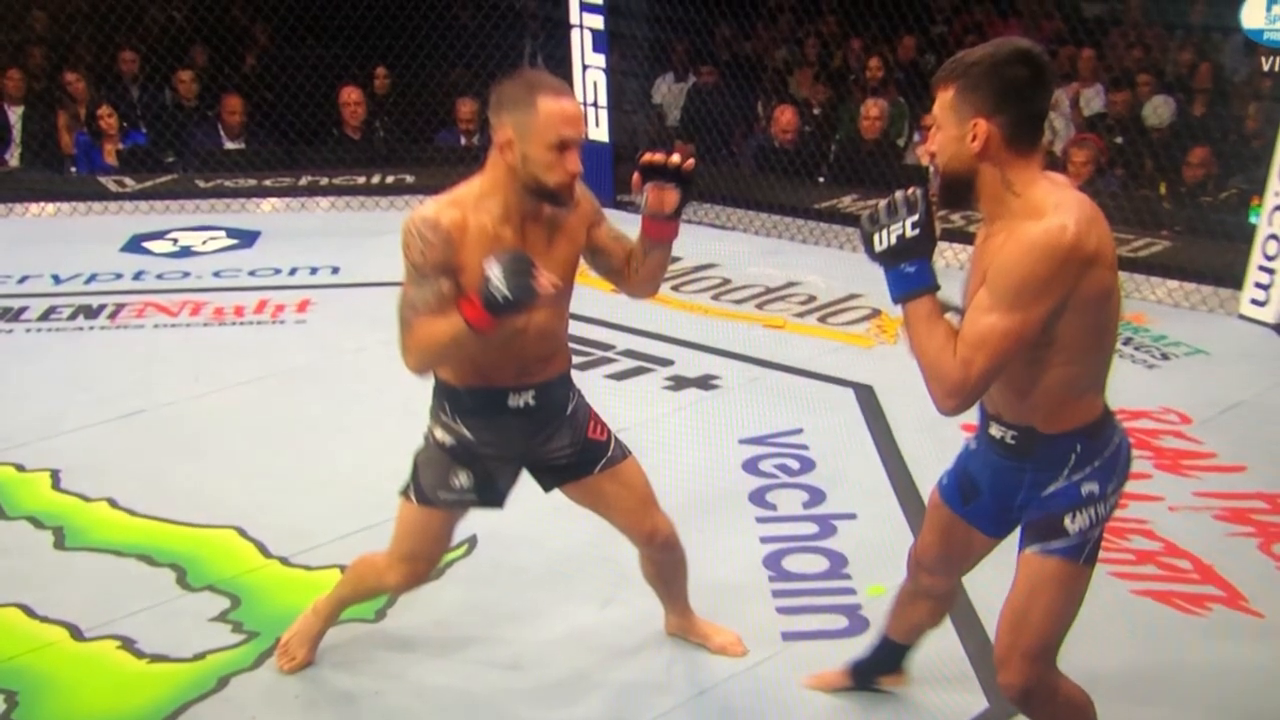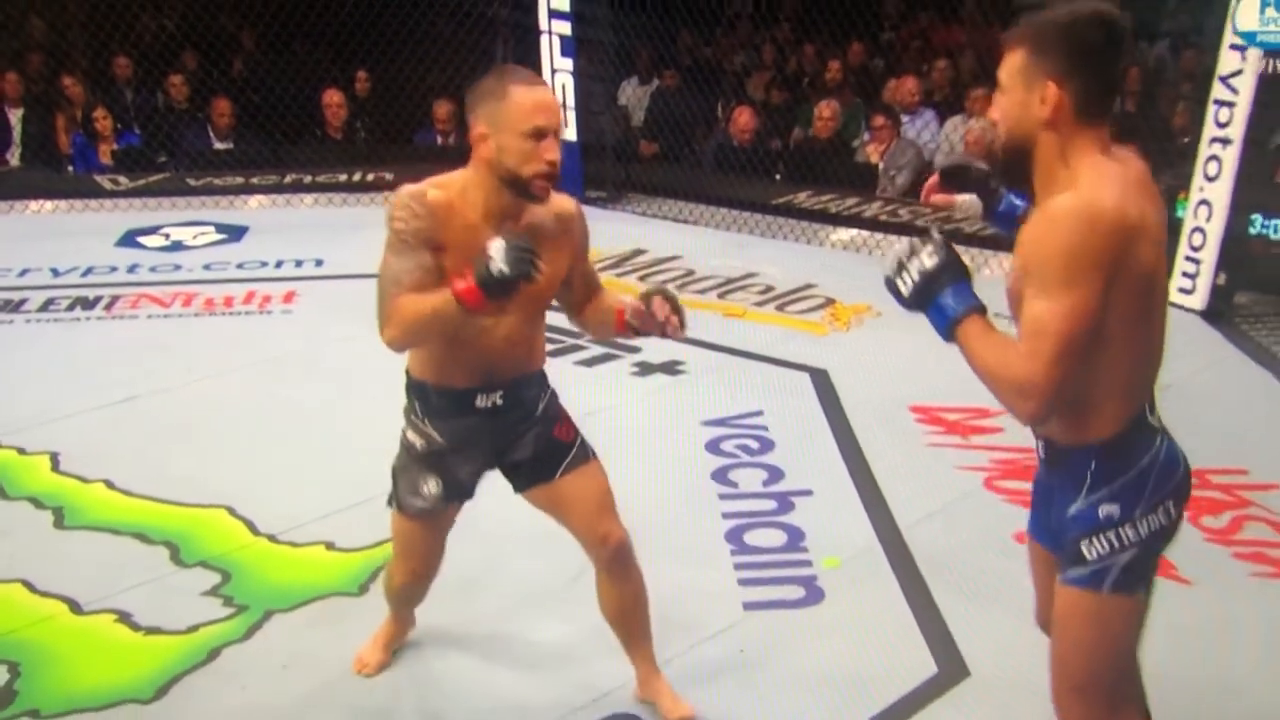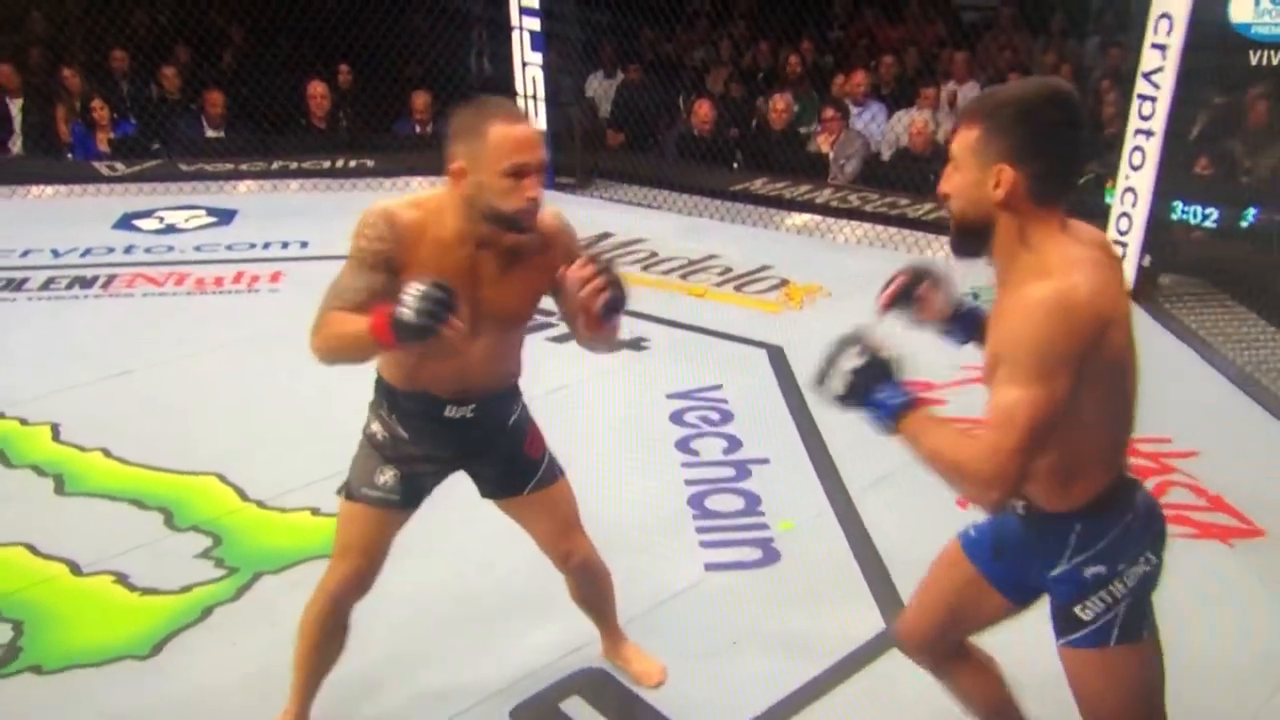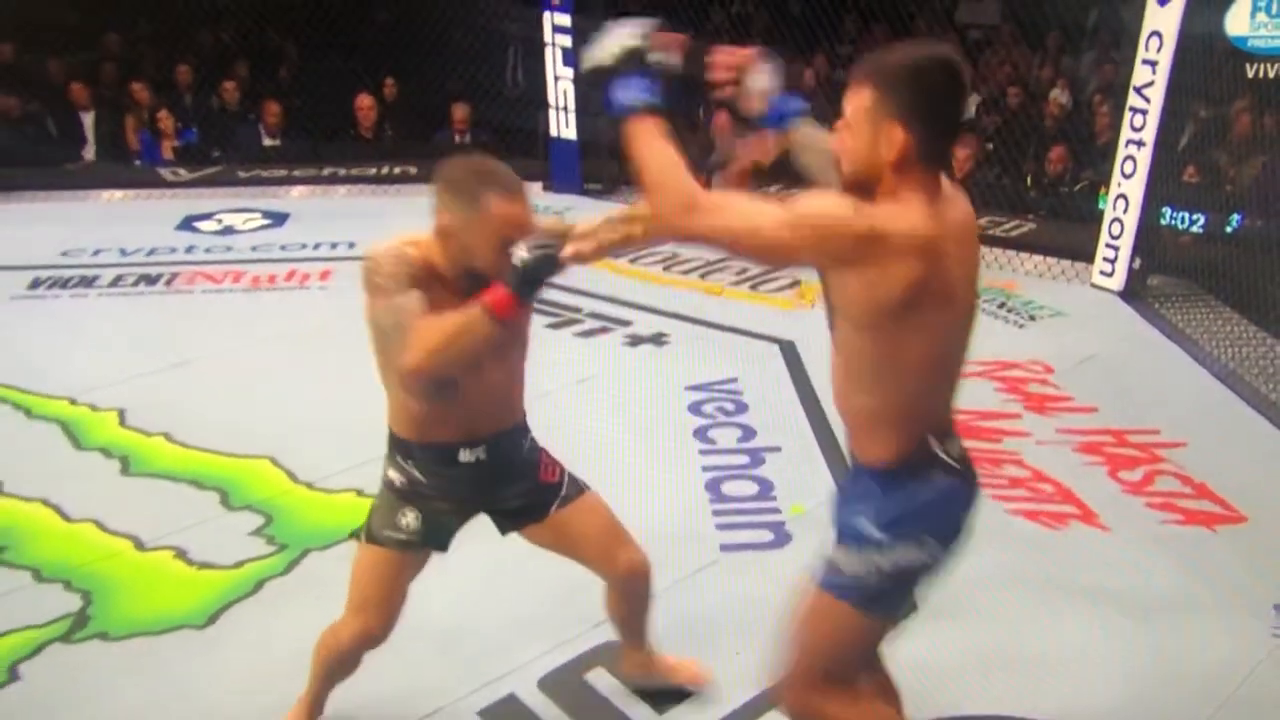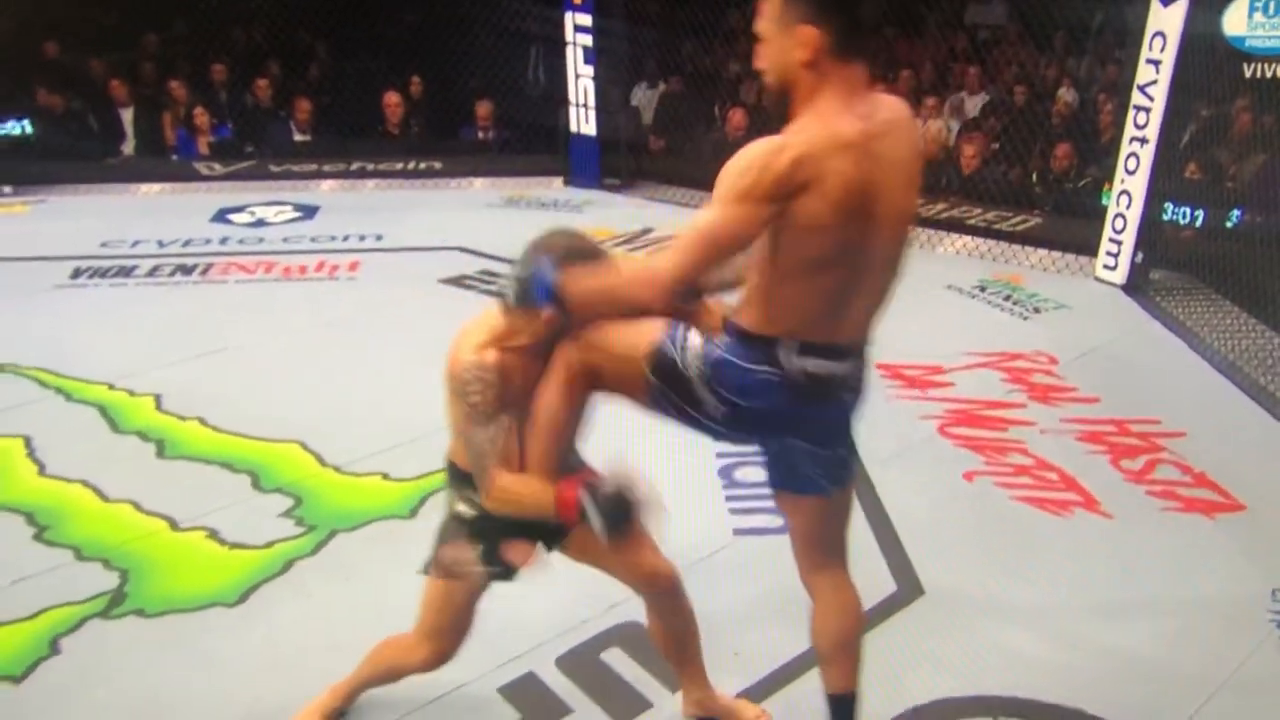
dt=1s
person 1, frame 1
left shoulder: (1051, 232)
right shoulder: (1016, 206)
left elbow: (953, 386)
left wrist: (909, 271)
left hip: (1068, 465)
right hip: (1001, 441)
right knee: (930, 565)
right ankle: (882, 662)
person 1, frame 2
left shoulder: (1081, 210)
right shoulder: (1116, 174)
left elbow: (1031, 393)
left wrist: (949, 301)
left hip: (1111, 482)
right hip: (1082, 463)
right knee: (1072, 635)
person 1, frame 3
left shoulder: (1056, 292)
right shoulder: (1068, 245)
left elbow: (992, 478)
left wrist: (888, 400)
right wrist: (960, 320)
left hip: (1092, 540)
right hip: (1030, 518)
right knee: (923, 635)
person 1, frame 4
left shoulder: (862, 234)
right shoulder: (942, 202)
left elbow: (683, 212)
right elbow: (850, 170)
left wrist: (635, 95)
right wrist: (773, 107)
left hip: (901, 498)
right hip: (924, 477)
right knee: (845, 655)
person 1, frame 5
left shoulder: (786, 156)
right shoulder: (897, 124)
left elbow: (660, 284)
left wrist: (553, 287)
right wrist: (714, 276)
left hip: (749, 375)
right hip: (834, 383)
left knee: (574, 356)
right knee: (825, 566)
person 2, frame 1
left shoulder: (574, 205)
right shoulder: (439, 226)
left elbow: (639, 283)
right elbow: (417, 354)
left wrist: (661, 217)
right wrist: (486, 307)
left hip: (556, 404)
right hip: (470, 417)
left knee: (656, 532)
right knee: (405, 568)
left ankle: (681, 616)
right ankle: (322, 611)
person 2, frame 2
left shoulder: (562, 217)
right shoulder: (423, 208)
left elbow: (585, 305)
right elbow: (396, 330)
left wrist: (636, 316)
right wrist: (477, 288)
left hip: (528, 403)
right hip: (442, 415)
left knee: (611, 543)
right knee: (410, 573)
right ankle: (397, 625)
person 2, frame 3
left shoulder: (550, 236)
right shoulder: (396, 228)
left elbow: (594, 341)
right elbow: (326, 339)
left wrist: (601, 309)
right wrist: (393, 323)
left hip: (499, 415)
right hip: (407, 419)
left knee: (575, 554)
right knee: (345, 581)
left ankle: (615, 642)
person 2, frame 4
left shoulder: (521, 247)
right shoulder: (395, 266)
left elbow: (618, 229)
right elbow: (419, 358)
right wrist: (508, 294)
left hip: (513, 453)
right hip: (426, 468)
left knee: (629, 567)
right knee: (363, 627)
left ankle: (638, 658)
person 2, frame 5
right shoulder: (480, 361)
right wrist: (578, 502)
left hip: (560, 471)
right hip: (486, 496)
left knee: (659, 577)
right knee: (430, 649)
